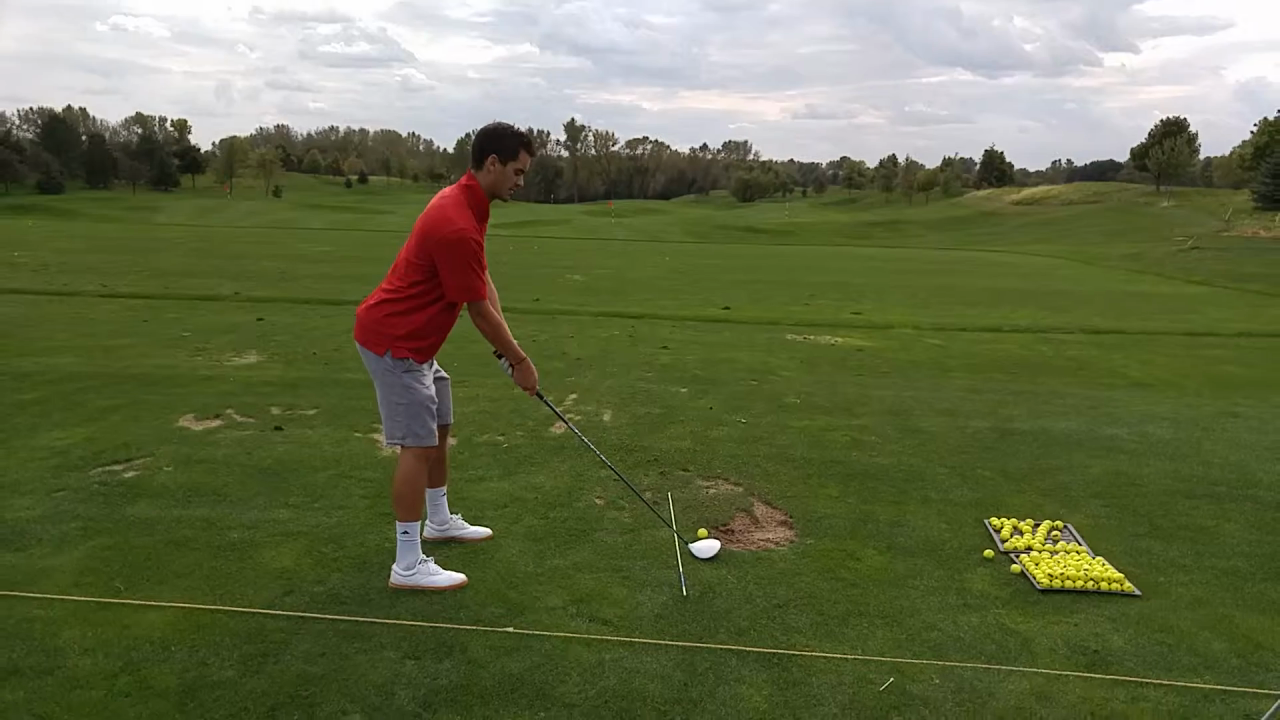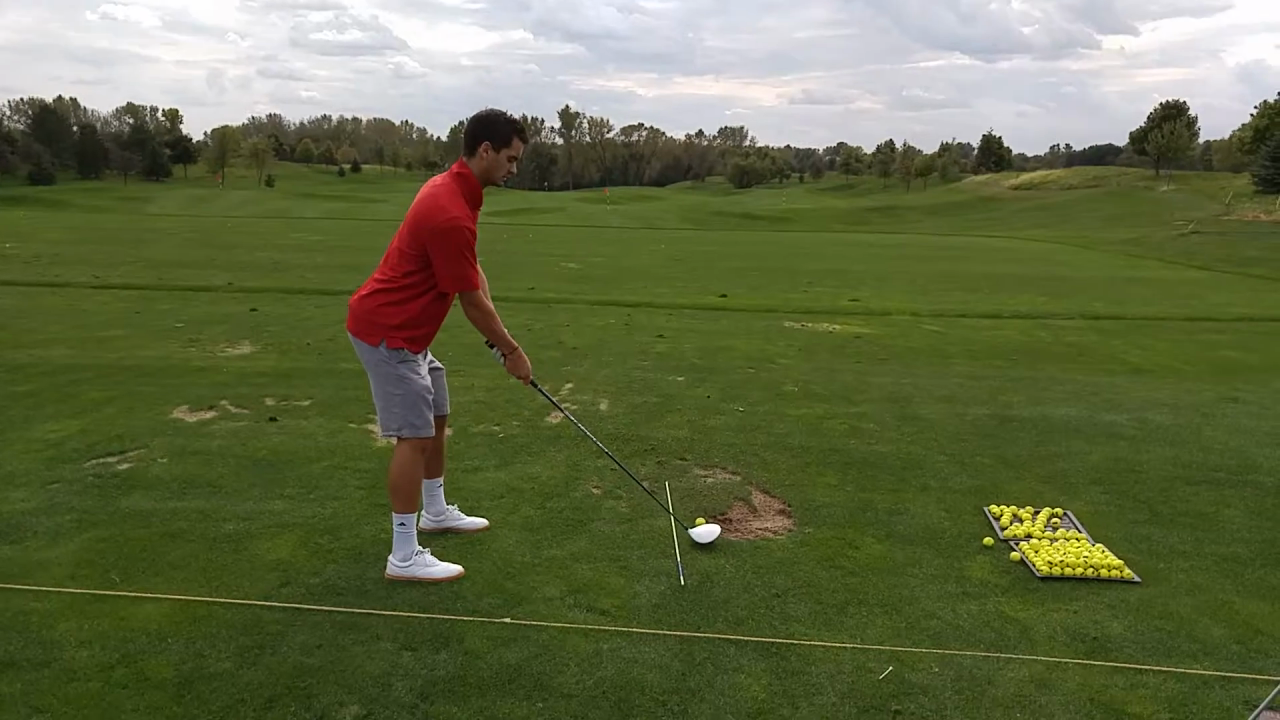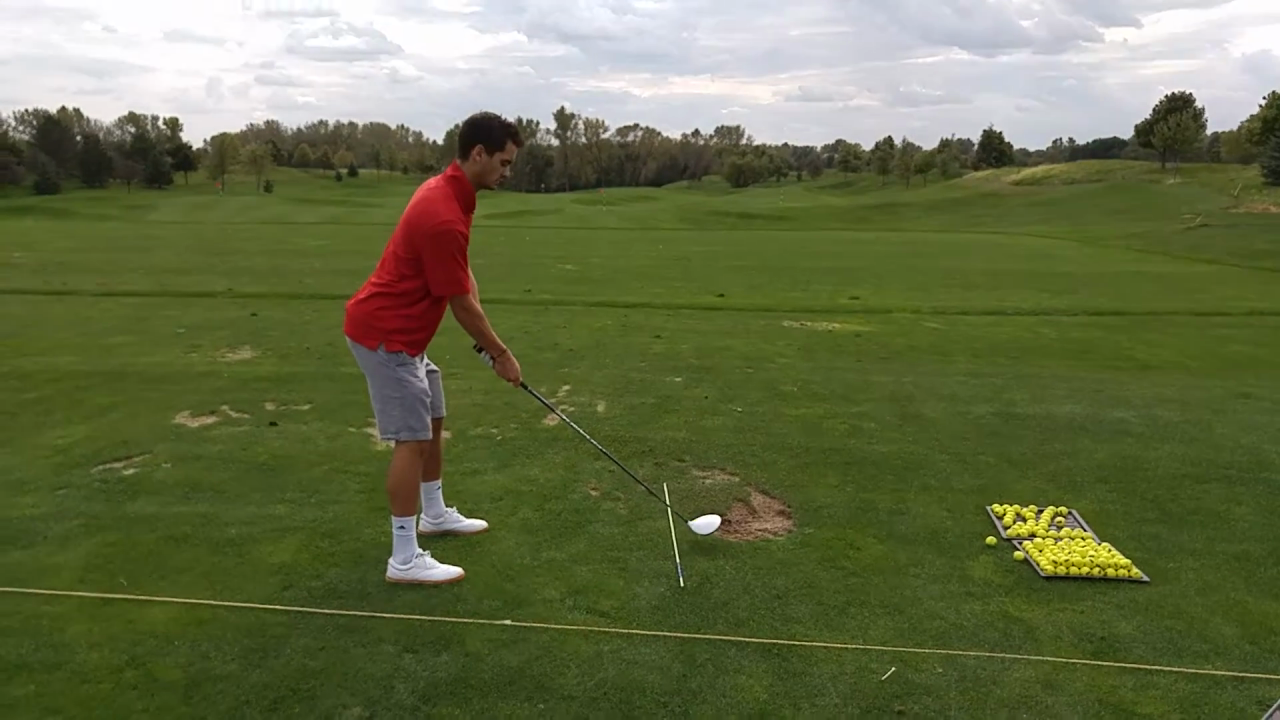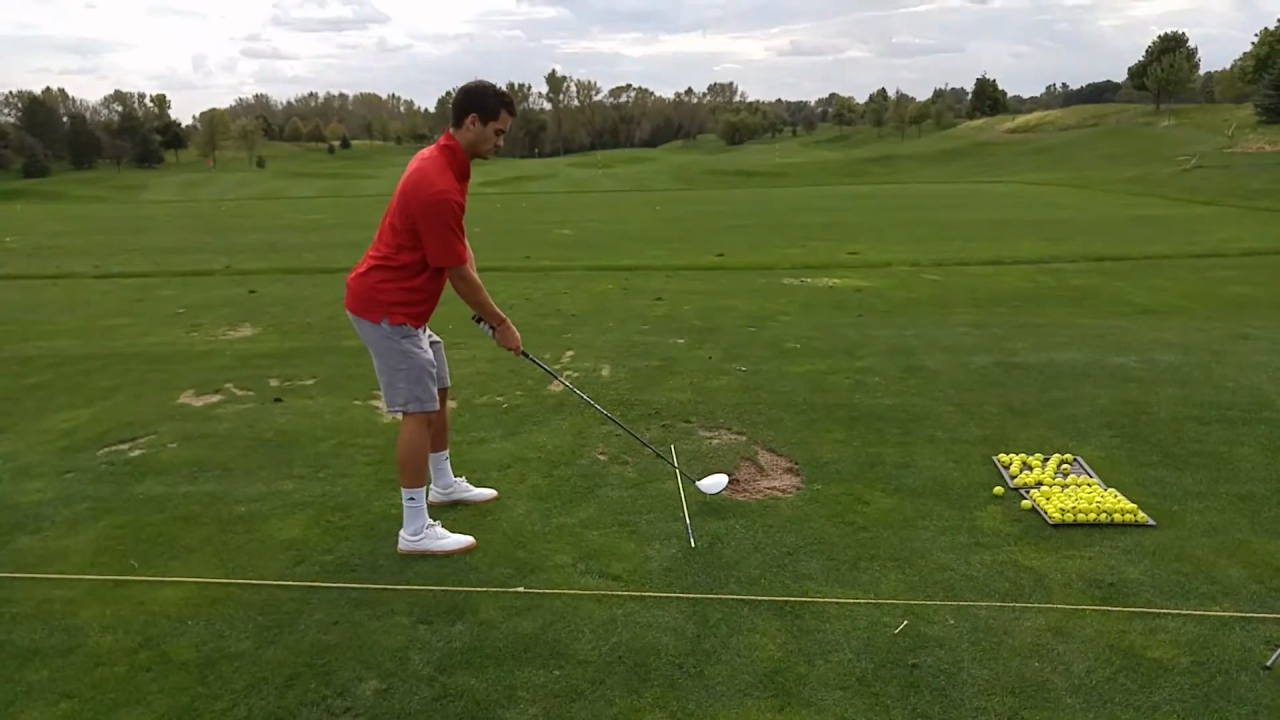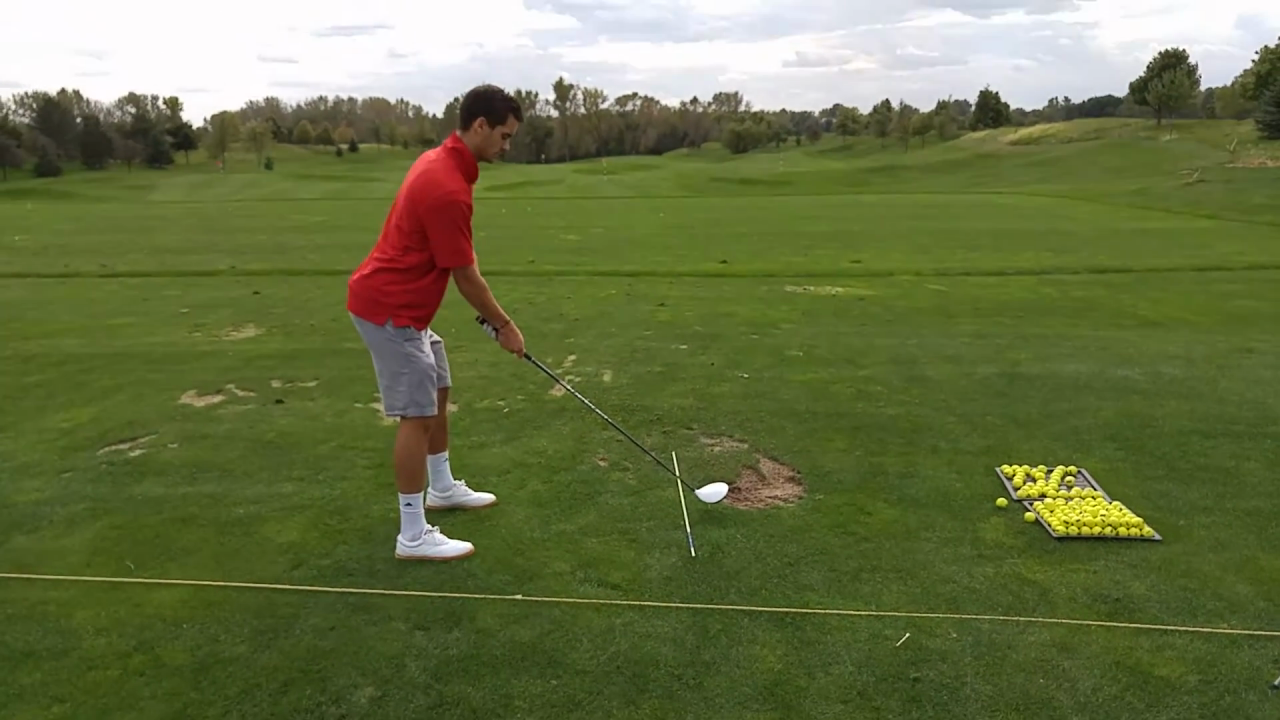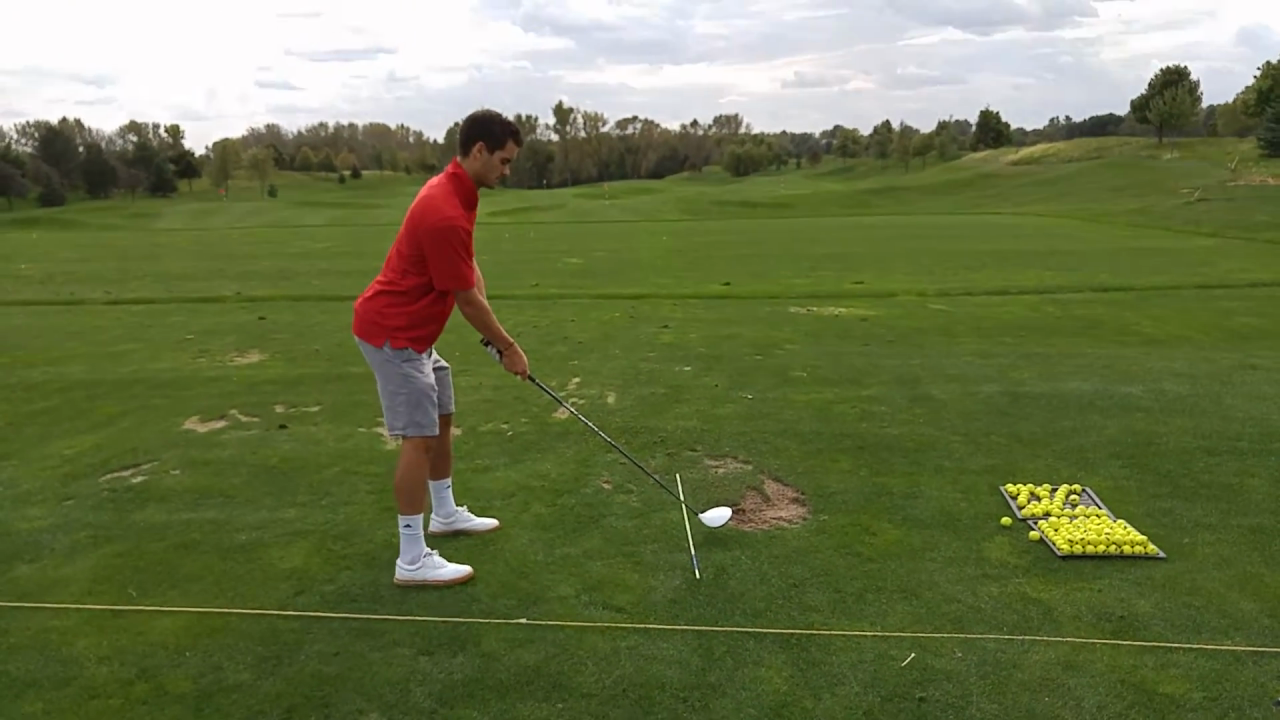
dt=0.3s
person 1, frame 1
left shoulder: (464, 201)
right shoulder: (457, 226)
left elbow: (483, 285)
right elbow: (478, 310)
left wrist: (505, 346)
right wrist: (519, 361)
left hip: (409, 337)
right hip: (392, 341)
left knee: (438, 429)
right knee: (417, 444)
left ankle: (439, 521)
right ankle: (408, 565)
person 1, frame 2
left shoulder: (455, 187)
right shoulder: (450, 214)
left elbow: (472, 271)
right elbow: (471, 300)
left wrist: (499, 337)
right wrist: (512, 352)
left hip: (403, 327)
right hip: (386, 331)
left knee: (434, 420)
right knee: (414, 435)
left ankle: (436, 511)
right ankle: (404, 557)
person 1, frame 3
left shoulder: (448, 190)
right shoulder: (443, 217)
left elbow: (463, 274)
right elbow: (460, 304)
left wrist: (486, 337)
right wrist: (500, 354)
left hip: (399, 329)
right hip: (385, 335)
left knee: (432, 423)
right knee: (412, 439)
left ankle: (434, 514)
right ankle: (404, 559)
person 1, frame 4
left shoulder: (441, 159)
right shoulder: (438, 188)
left elbow: (459, 247)
right elbow: (458, 273)
left wrist: (487, 308)
right wrist: (500, 323)
left hip: (401, 301)
right hip: (387, 307)
left knee: (436, 395)
right knee: (419, 410)
left ankle: (444, 484)
right ankle: (415, 530)
person 1, frame 5
left shoulder: (441, 159)
right shoulder: (447, 188)
left elbow: (463, 254)
right elbow: (464, 275)
left wrist: (489, 312)
right wrist: (504, 325)
left hip: (399, 303)
right hip: (390, 309)
left knee: (437, 394)
right knee: (415, 414)
left ankle: (442, 487)
right ankle: (413, 536)
person 1, frame 6
left shoulder: (452, 189)
right shoulder: (445, 214)
left elbow: (469, 270)
right elbow: (466, 297)
left wrist: (495, 333)
right wrist: (507, 346)
left hip: (409, 328)
right hip: (392, 332)
left knee: (440, 420)
right knee: (419, 436)
left ankle: (445, 513)
right ankle: (412, 558)
